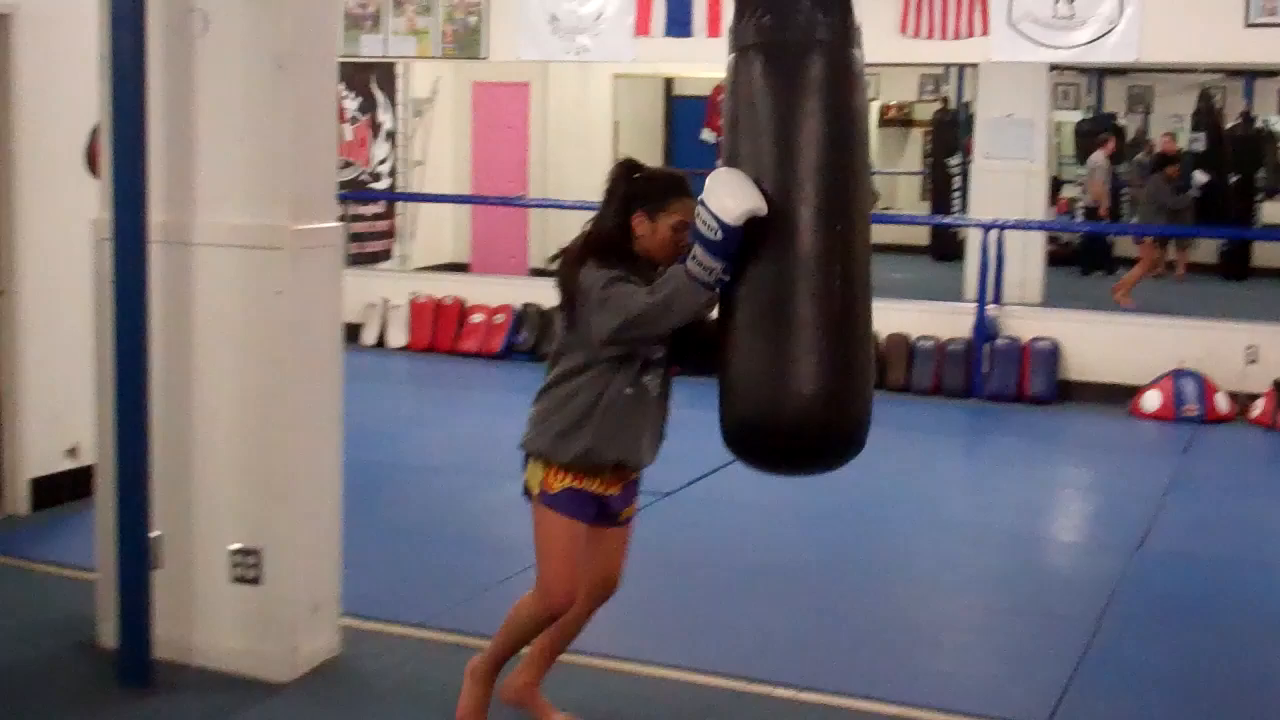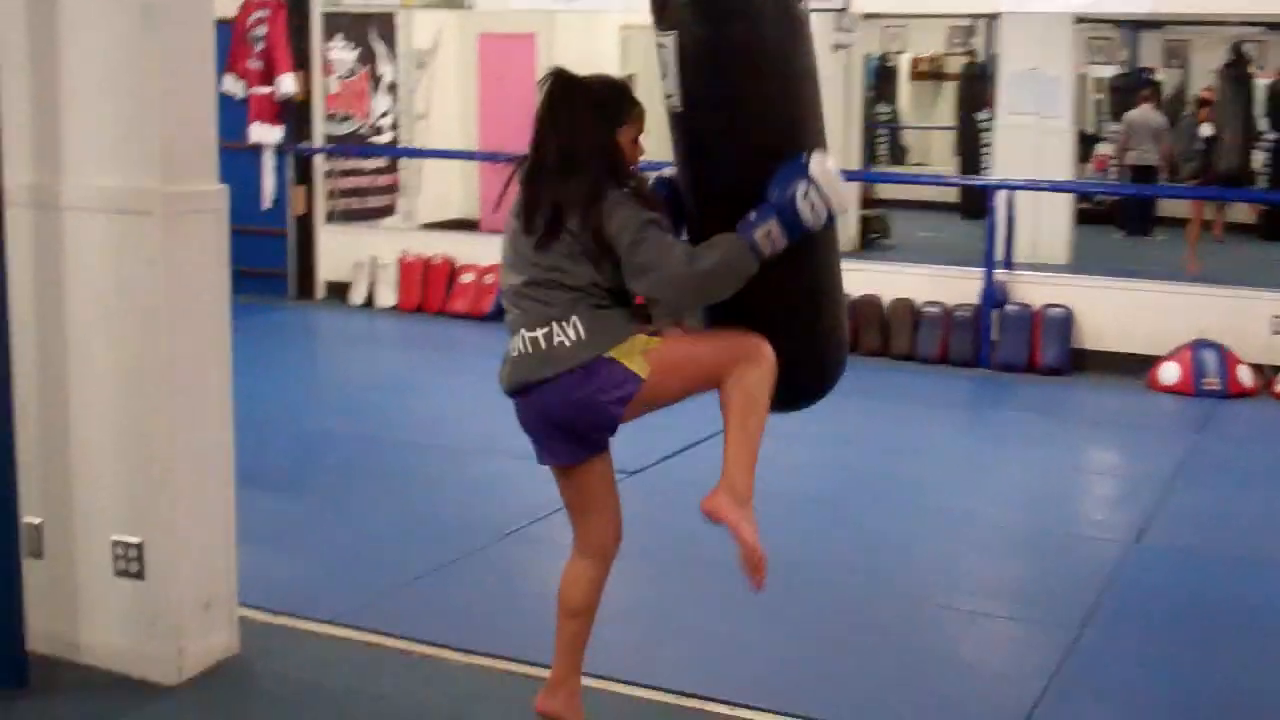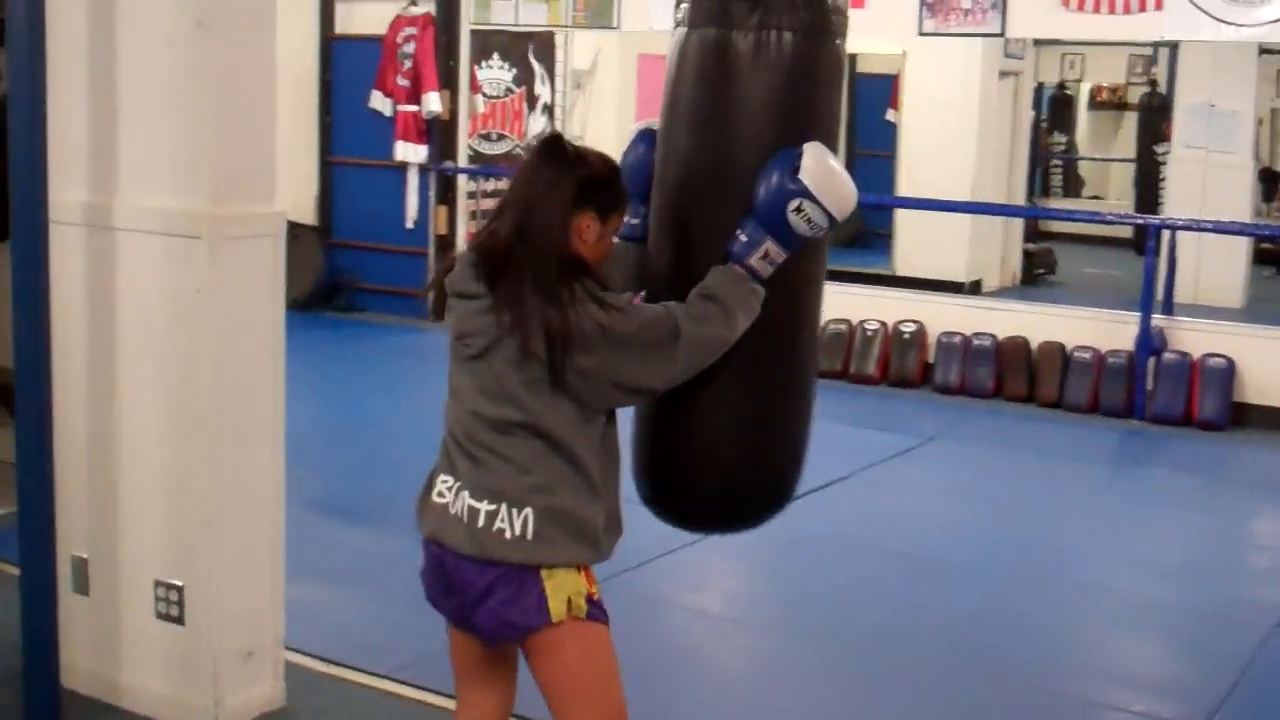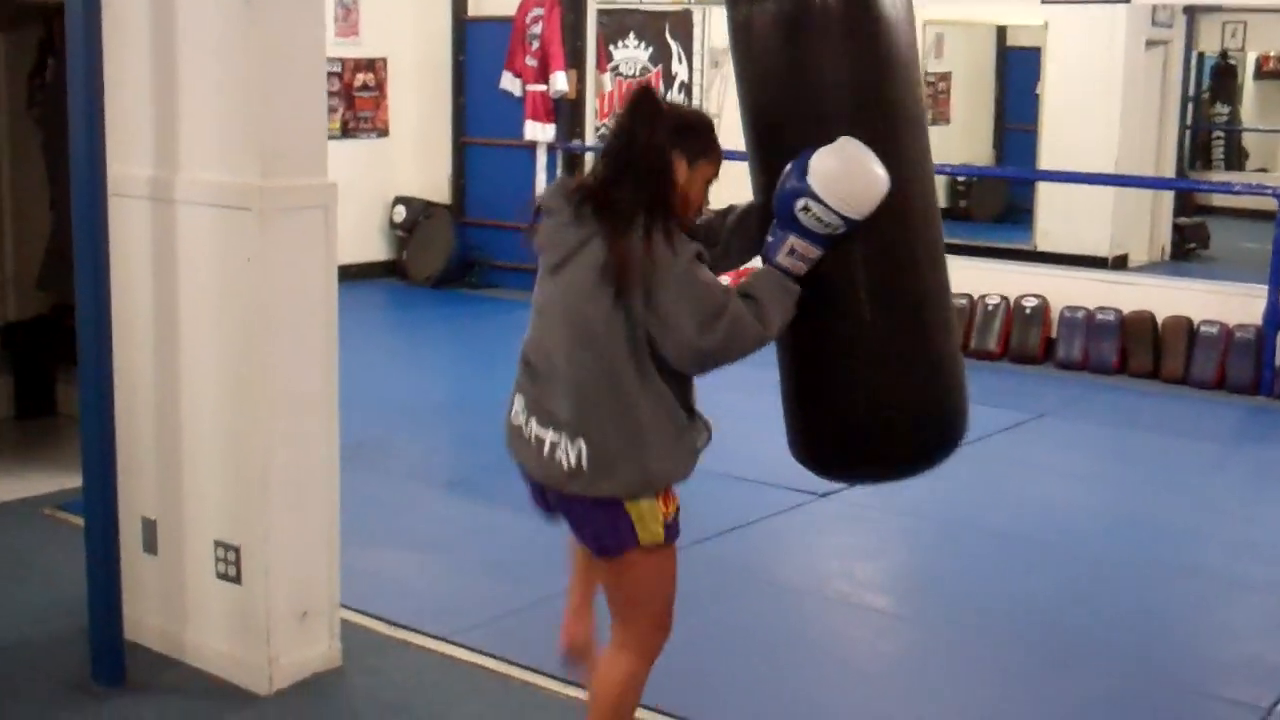
dt=1s
person 1, frame 1
left shoulder: (646, 283)
right shoulder: (599, 284)
right elbow: (647, 317)
left hip: (621, 461)
right hip: (566, 457)
left knee: (602, 584)
right knee: (559, 594)
right ankle: (484, 670)
person 1, frame 2
left shoulder: (537, 195)
right shoulder: (606, 201)
right elbow: (677, 282)
left wrist: (653, 213)
right wrist: (763, 231)
left hip: (536, 377)
right hip: (589, 362)
left knee: (596, 541)
right knee: (754, 352)
right ankle: (732, 494)
person 1, frame 3
left shoulder: (480, 284)
right shoulder: (578, 316)
right elbow: (687, 337)
left wrist: (640, 221)
right wrist: (763, 246)
left hip: (455, 534)
right hip: (529, 551)
person 1, frame 4
left shoulder: (582, 221)
right shoulder: (650, 248)
left elbow: (704, 248)
right elbow: (725, 334)
left wrist: (776, 212)
right wrist: (797, 241)
left hip: (538, 443)
right hip: (614, 464)
right knee: (639, 639)
left ankle: (578, 614)
